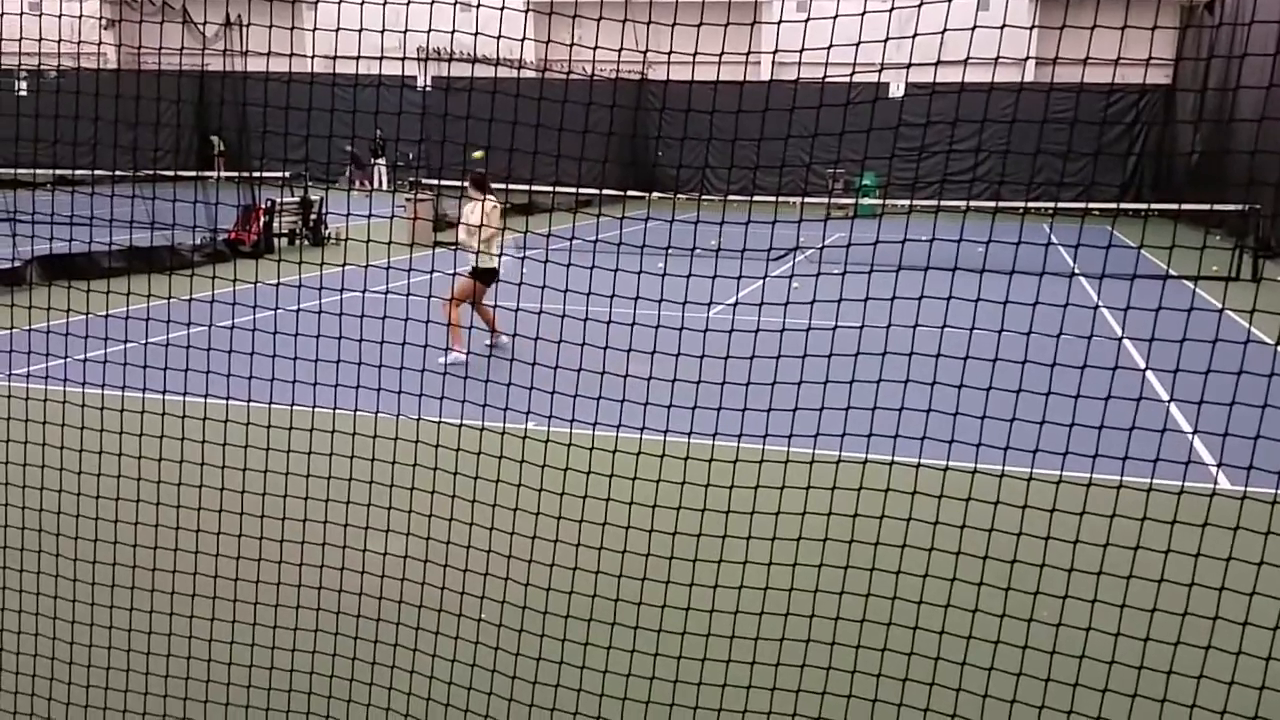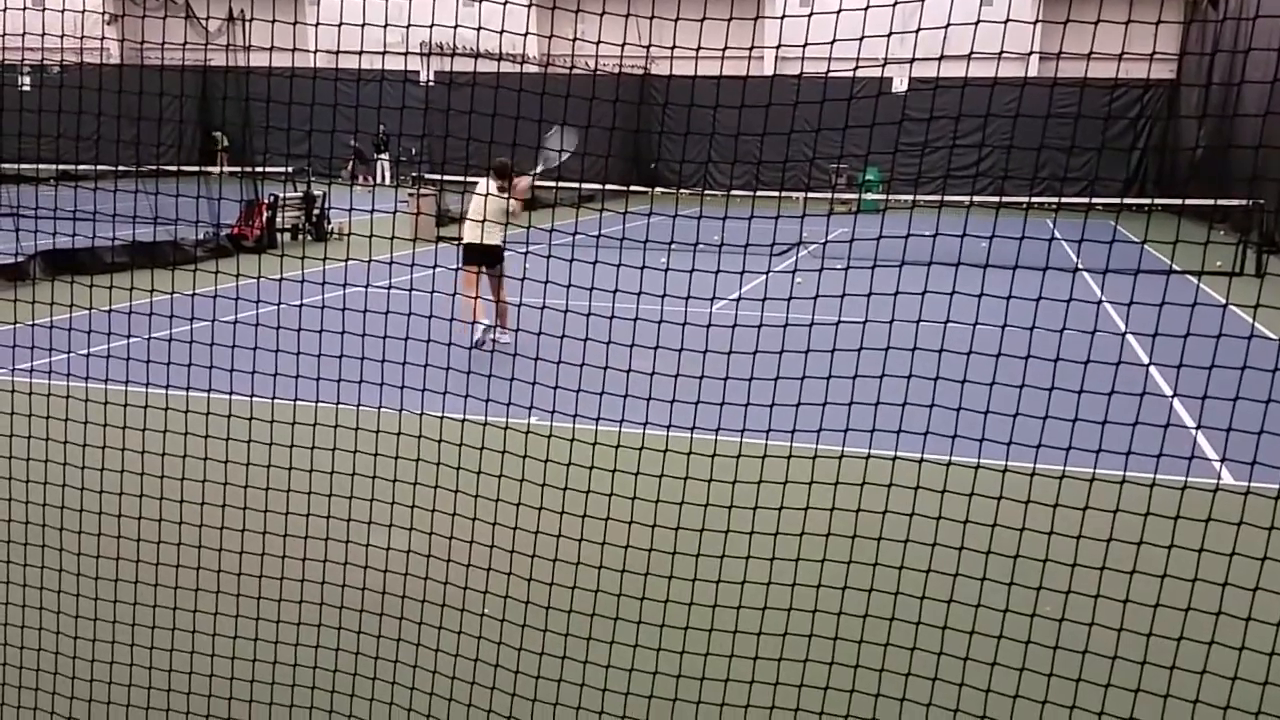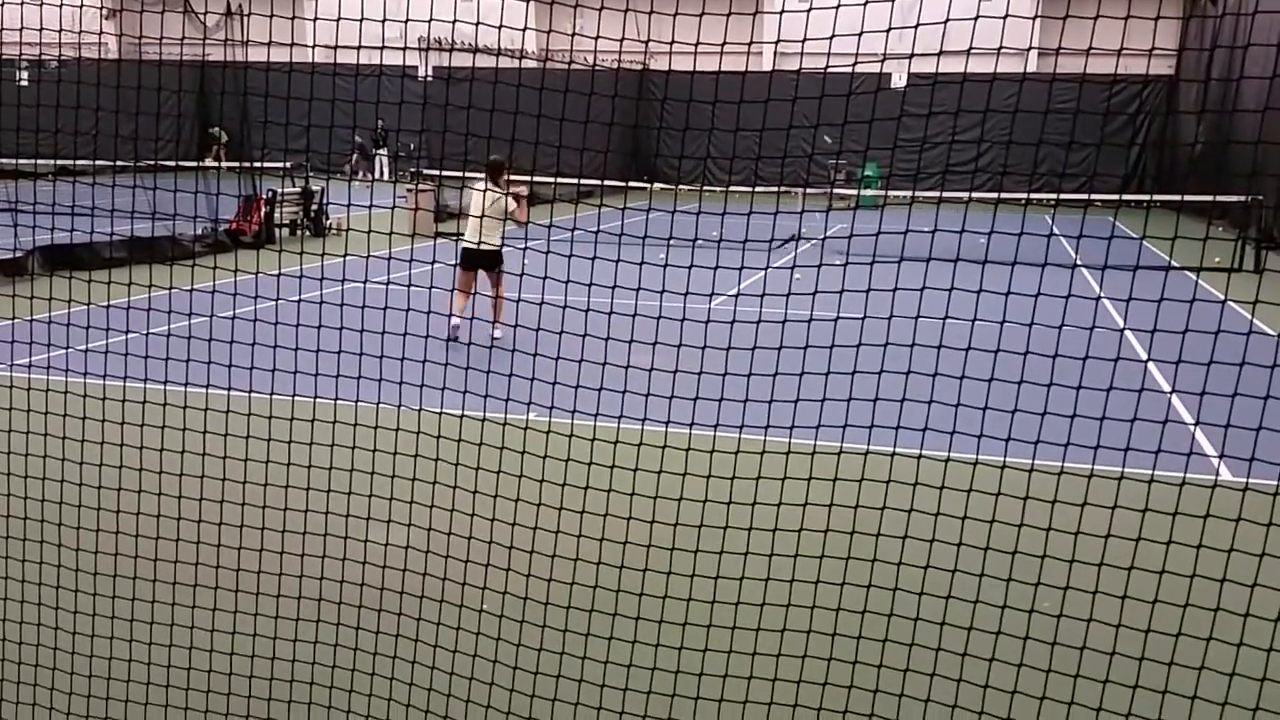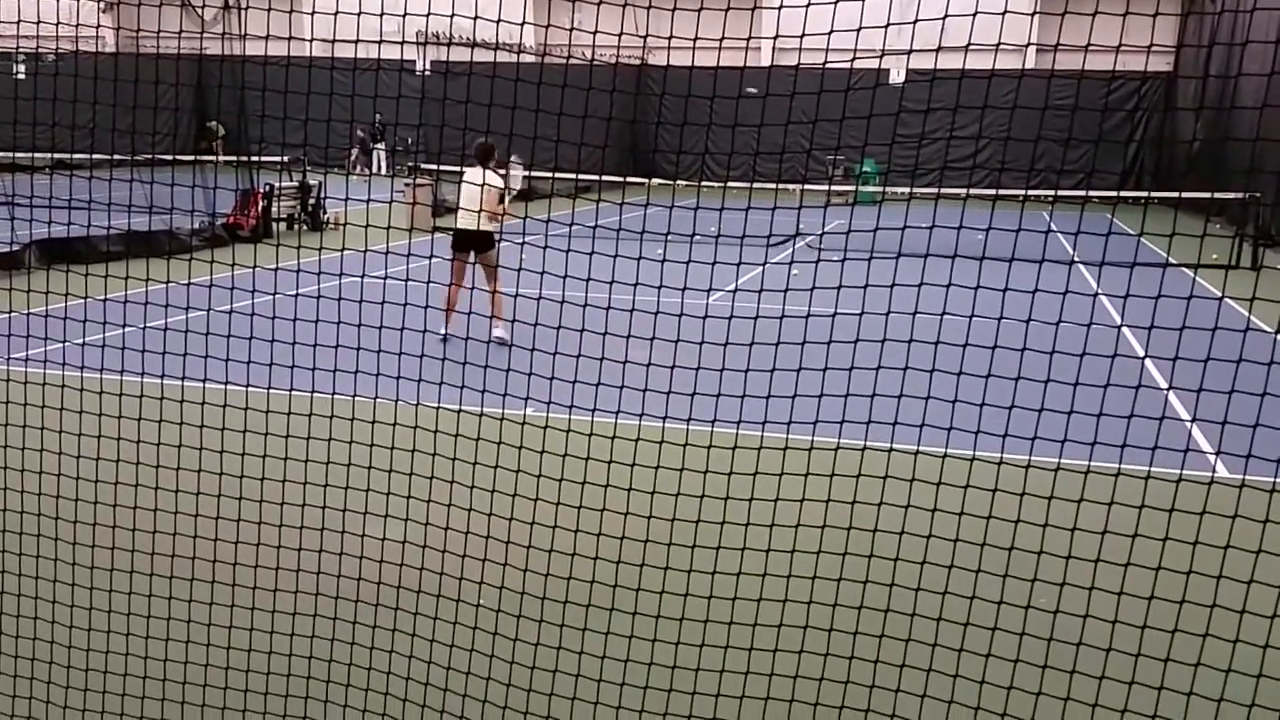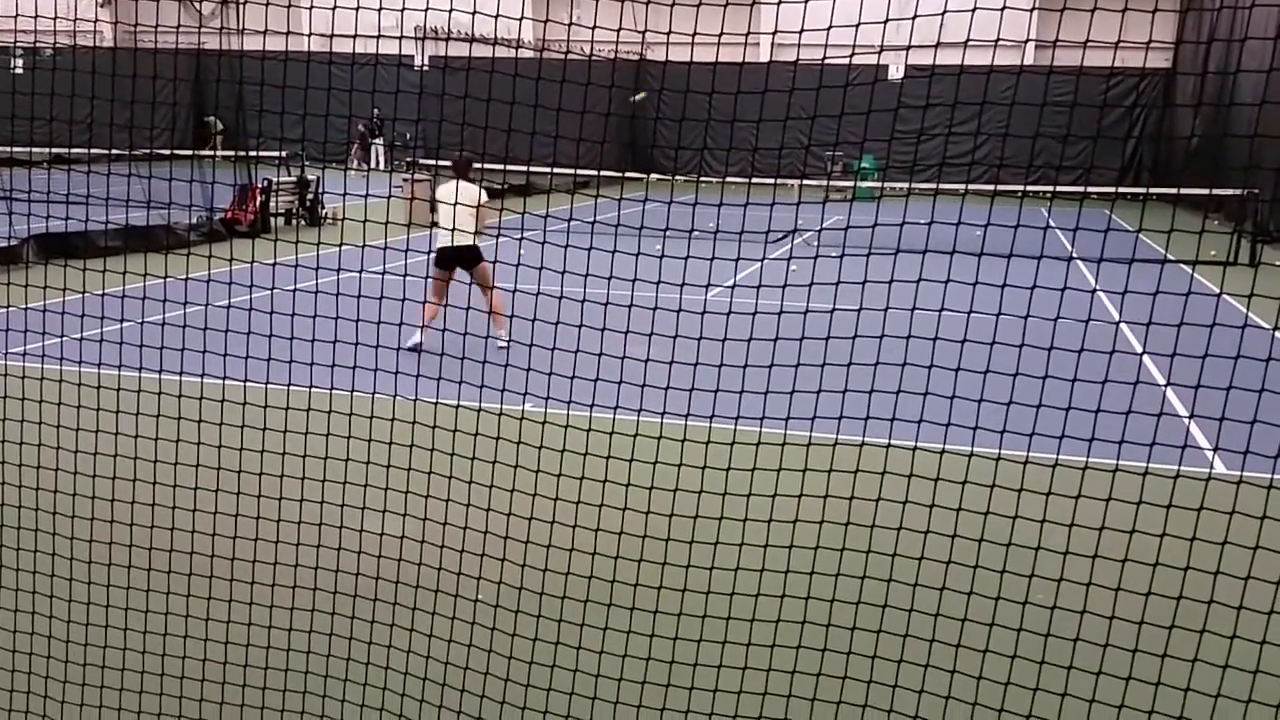
dt=0.3s
person 1, frame 1
left shoulder: (490, 203)
right shoulder: (469, 207)
left elbow: (495, 231)
right elbow: (462, 233)
left wrist: (475, 243)
right wrist: (464, 239)
left hip: (485, 266)
right hip: (479, 264)
left knee: (451, 303)
right knee: (475, 301)
left ankle: (457, 350)
right ankle: (498, 336)
person 1, frame 2
left shoulder: (483, 184)
right shoulder: (510, 199)
right elbow: (516, 211)
left wrist: (518, 185)
right wrist: (522, 193)
left hip: (472, 245)
right hip: (494, 247)
left knee: (470, 293)
right knee: (498, 293)
left ankle: (479, 323)
right ankle: (503, 331)
person 1, frame 3
left shoulder: (475, 188)
right shoulder: (506, 198)
right elbow: (522, 220)
right wrist: (523, 197)
left hip: (469, 249)
right hip: (491, 251)
left knee: (462, 293)
right knee: (497, 290)
left ankle: (455, 317)
right ankle: (496, 327)
person 1, frame 4
left shoulder: (467, 173)
right shoulder: (495, 180)
right elbow: (492, 214)
right wrist: (502, 211)
left hip: (461, 231)
right hip: (482, 234)
left knee: (456, 282)
right knee: (493, 282)
left ankle: (446, 326)
right ankle: (498, 327)
person 1, frame 5
left shoulder: (441, 190)
right shoulder: (479, 192)
right elbow: (481, 226)
left hip: (444, 249)
right hip: (468, 248)
left knee: (437, 297)
right knee: (490, 290)
left ankle: (420, 334)
right ankle: (501, 336)
